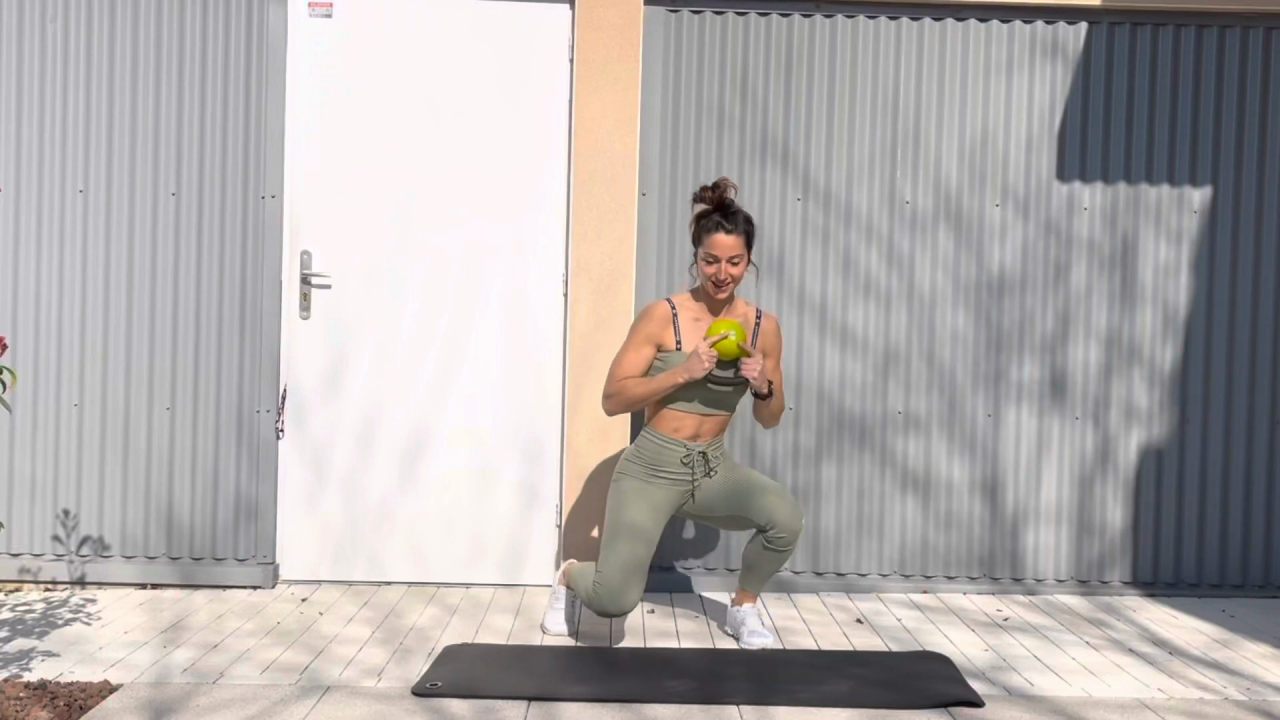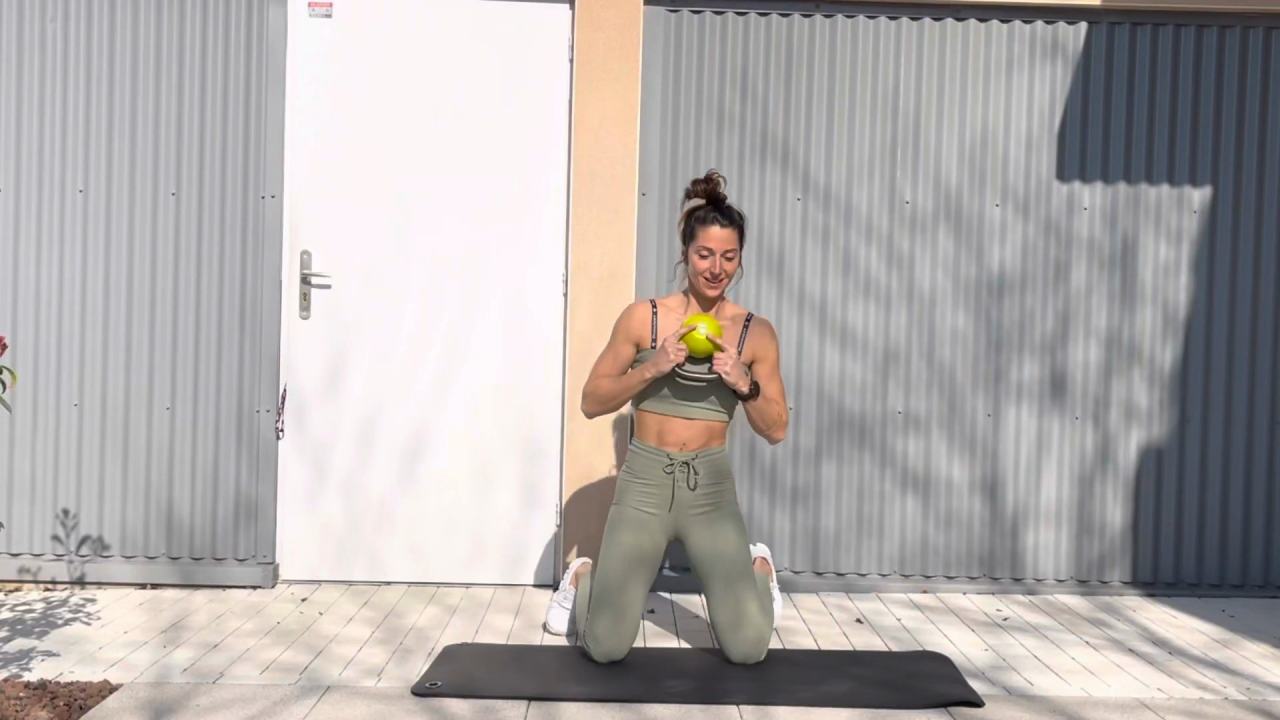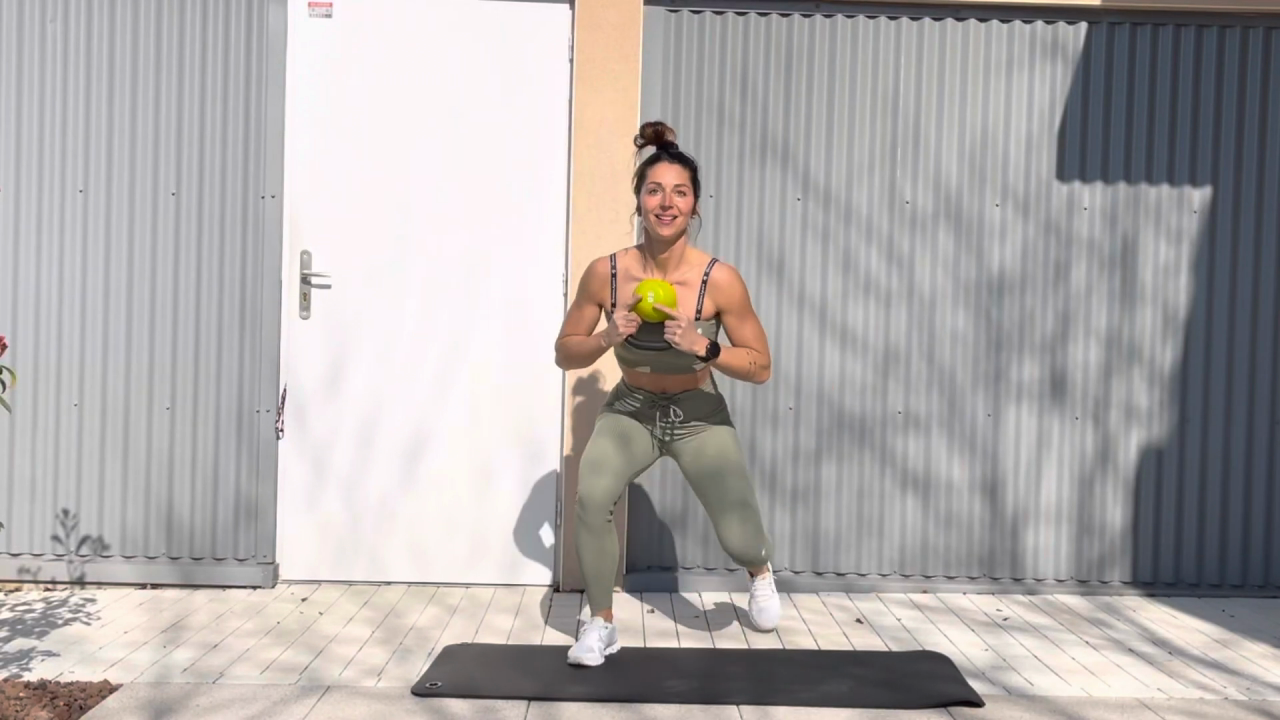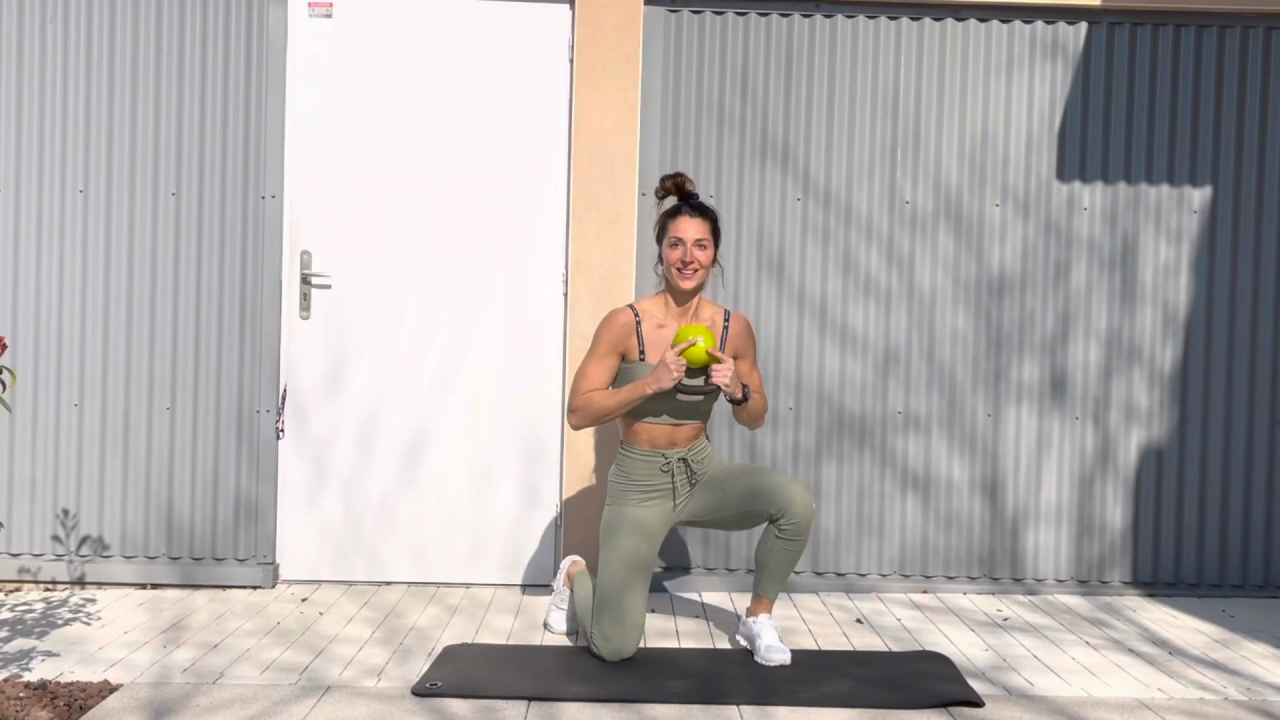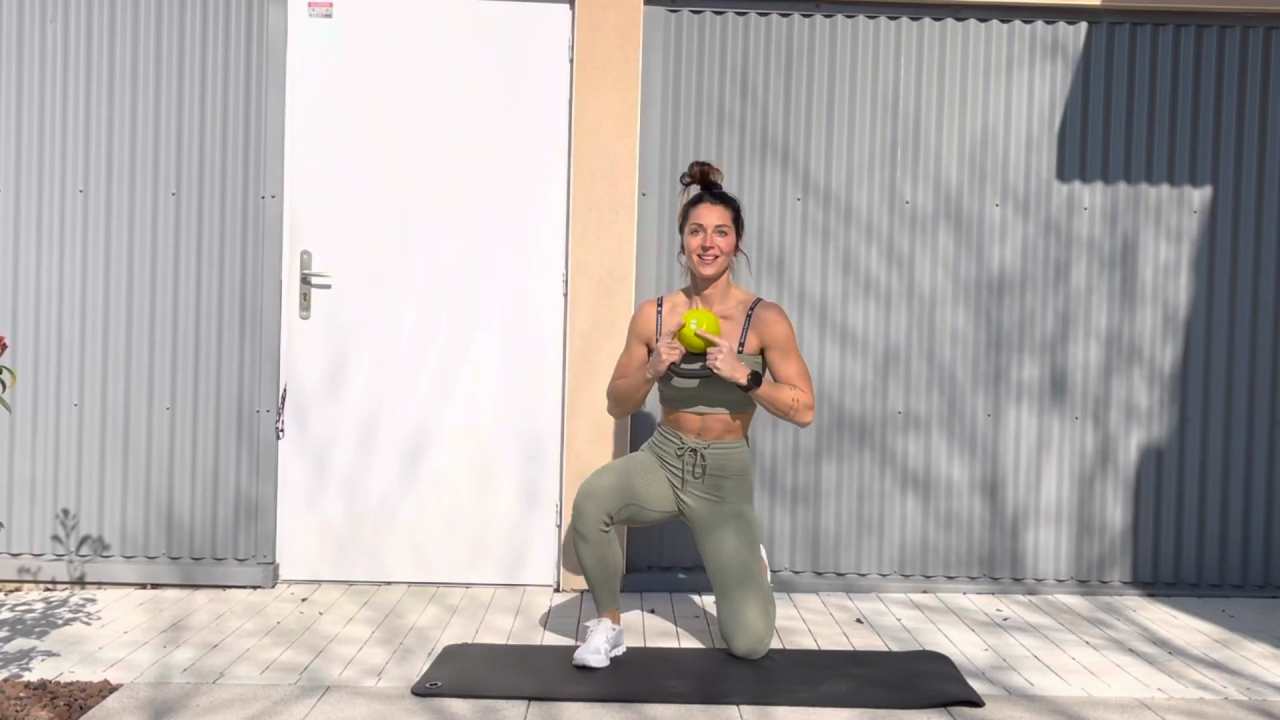
dt=1s
person 1, frame 1
left shoulder: (763, 327)
right shoulder: (661, 316)
left elbow: (771, 418)
right elbow: (612, 399)
left wrist: (763, 385)
right wrist: (684, 371)
left hip: (713, 467)
right hip: (650, 466)
left knee: (786, 518)
right knee: (617, 597)
left ankle: (743, 607)
right ankle: (569, 579)
person 1, frame 2
left shoulder: (756, 331)
right shoulder: (641, 317)
left elbow: (775, 430)
right elbow: (591, 403)
left wrist: (743, 384)
right wrist: (652, 367)
left hip: (710, 491)
right hip: (644, 485)
left knee: (748, 648)
right knee: (606, 648)
left ankle: (759, 570)
right ankle: (582, 579)
person 1, frame 3
left shoulder: (720, 279)
right shoulder: (604, 273)
left elbow: (760, 367)
right elbow: (565, 354)
left wrist: (703, 347)
right wrist: (607, 337)
left hip: (699, 414)
right hip: (631, 410)
left knee: (742, 541)
right knee: (592, 496)
left ankle: (759, 567)
right ankle: (600, 623)
person 1, frame 4
left shoulder: (734, 328)
right shoulder: (623, 323)
left elbow: (755, 419)
right elbow: (578, 412)
left wrist: (737, 391)
right wrist: (650, 383)
left hip: (701, 471)
right hip: (638, 482)
left knee: (796, 504)
right knee: (615, 647)
left ankle: (757, 618)
right ankle: (575, 577)
person 1, frame 5
left shoulder: (764, 317)
right shoulder: (652, 314)
left elbow: (804, 411)
right elbow: (617, 405)
left wrist: (744, 375)
right wrist: (652, 368)
left hip: (726, 476)
right hip: (661, 460)
left knee: (749, 643)
right knee: (592, 499)
left ankle: (752, 566)
right ankle: (607, 623)
